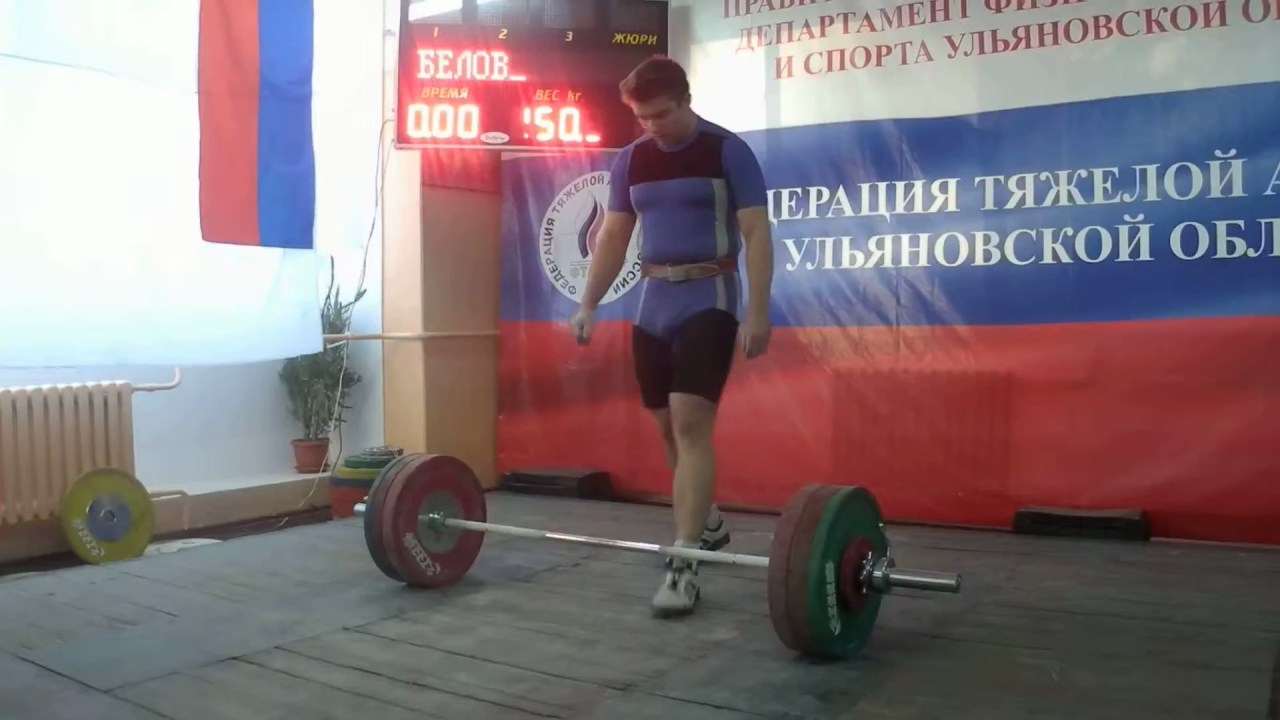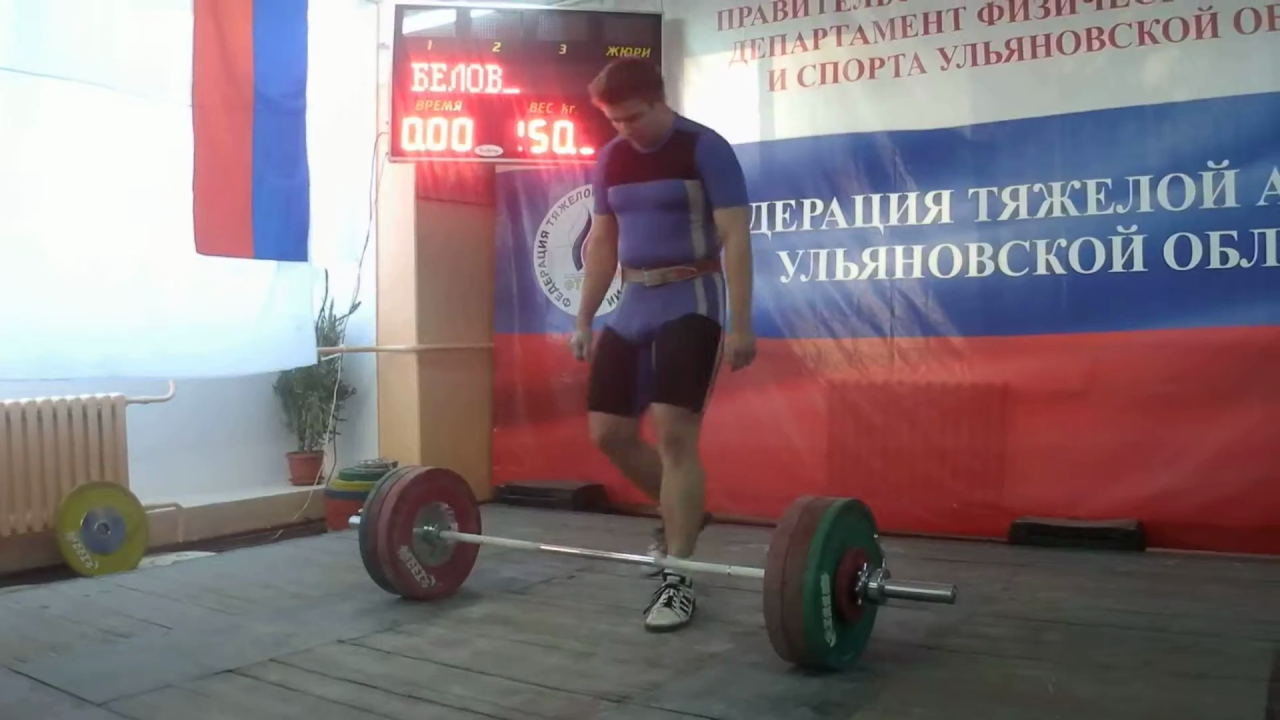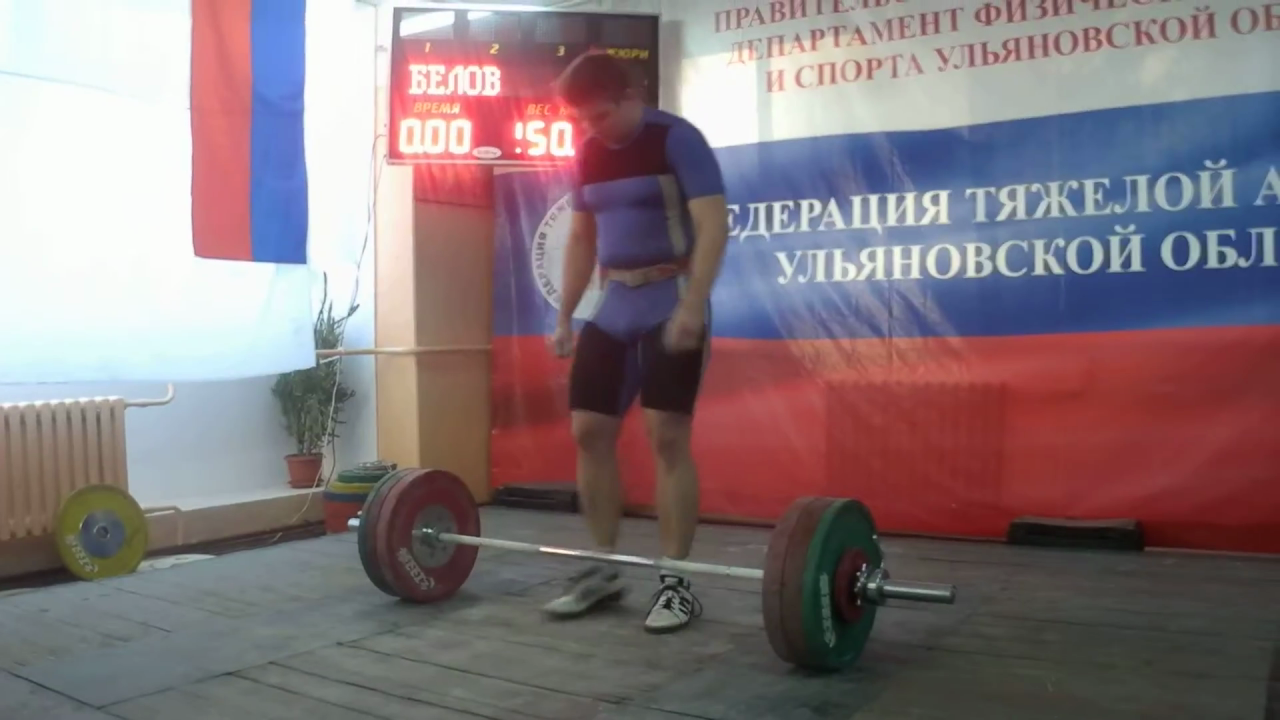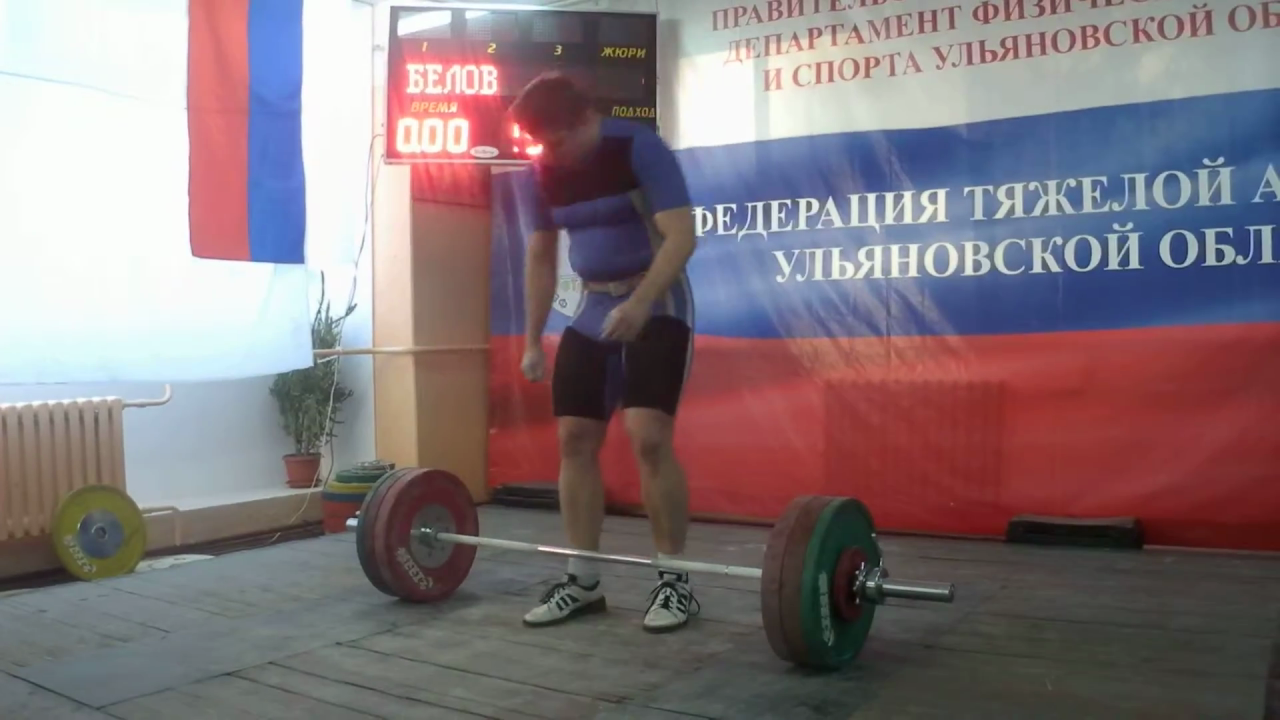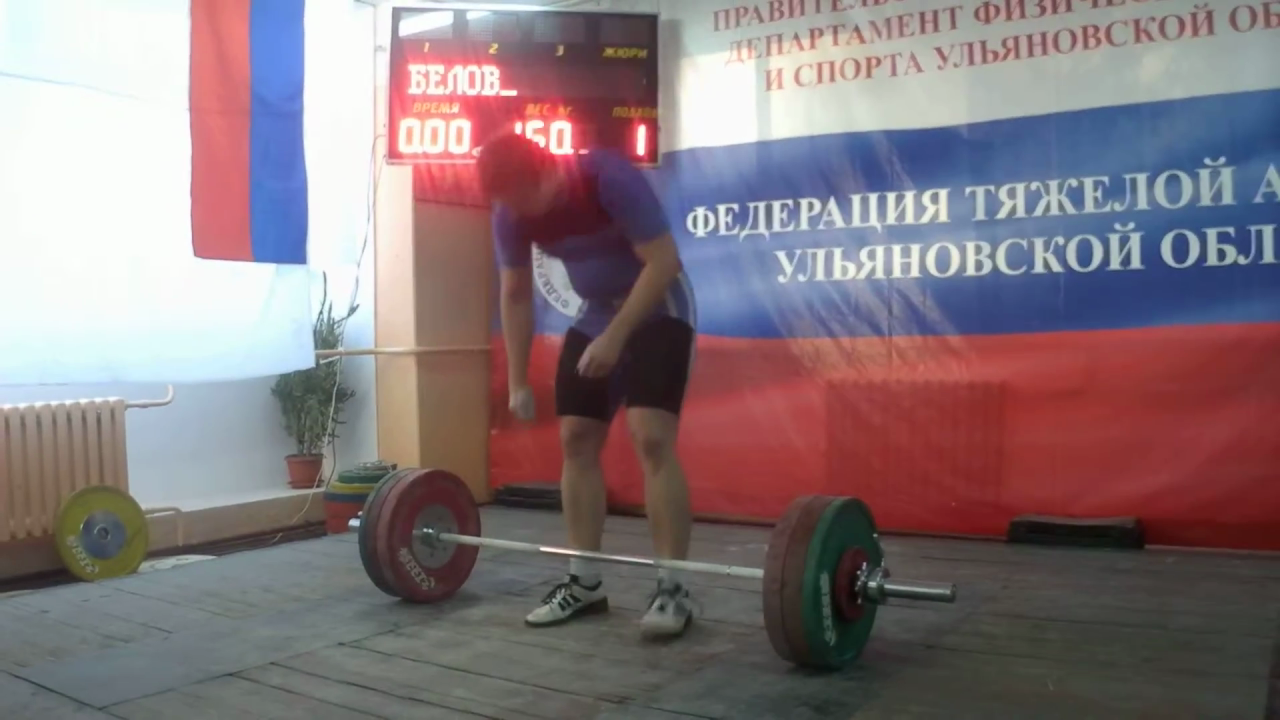
dt=0.2s
person 1, frame 1
left shoulder: (728, 151)
right shoulder: (631, 161)
left elbow: (757, 235)
right elbow: (613, 237)
left wrist: (758, 312)
right wrist: (587, 305)
left hip: (709, 298)
right hip: (653, 300)
left knee: (691, 421)
right knee: (669, 426)
left ankle: (682, 564)
right ankle: (709, 521)
person 1, frame 2
left shoulder: (705, 149)
right shoulder: (611, 160)
left elbow: (735, 238)
right elbow: (602, 243)
left wrist: (740, 323)
right wrist: (583, 319)
left hip: (690, 302)
right hip: (631, 304)
left knee: (674, 434)
right knee: (607, 432)
left ankle: (678, 578)
right ankle: (676, 514)
person 1, frame 3
left shoulder: (677, 141)
right shoulder: (588, 155)
left elbow: (712, 227)
left wrist: (693, 305)
right wrist: (564, 317)
left hip: (669, 302)
right hip: (612, 304)
left knee: (667, 440)
right knee: (588, 432)
left ankle: (675, 581)
right ankle: (603, 567)
person 1, frame 4
left shoulder: (640, 150)
right shoulder: (543, 174)
left elbow: (681, 237)
right elbow: (539, 259)
left wrist: (638, 304)
right wrist: (532, 340)
left hip: (655, 307)
right hip: (592, 310)
left knee: (648, 440)
right knee: (574, 440)
left ankle: (674, 579)
right ankle: (583, 580)
person 1, frame 5
left shoulder: (610, 180)
right shoulder: (511, 214)
left elbow: (663, 262)
right elbow: (515, 296)
left wrist: (614, 337)
right wrist: (518, 382)
left hip: (657, 312)
right hip: (595, 312)
left knee: (651, 438)
right knee: (576, 440)
left ankle: (673, 585)
right ankle: (584, 580)
